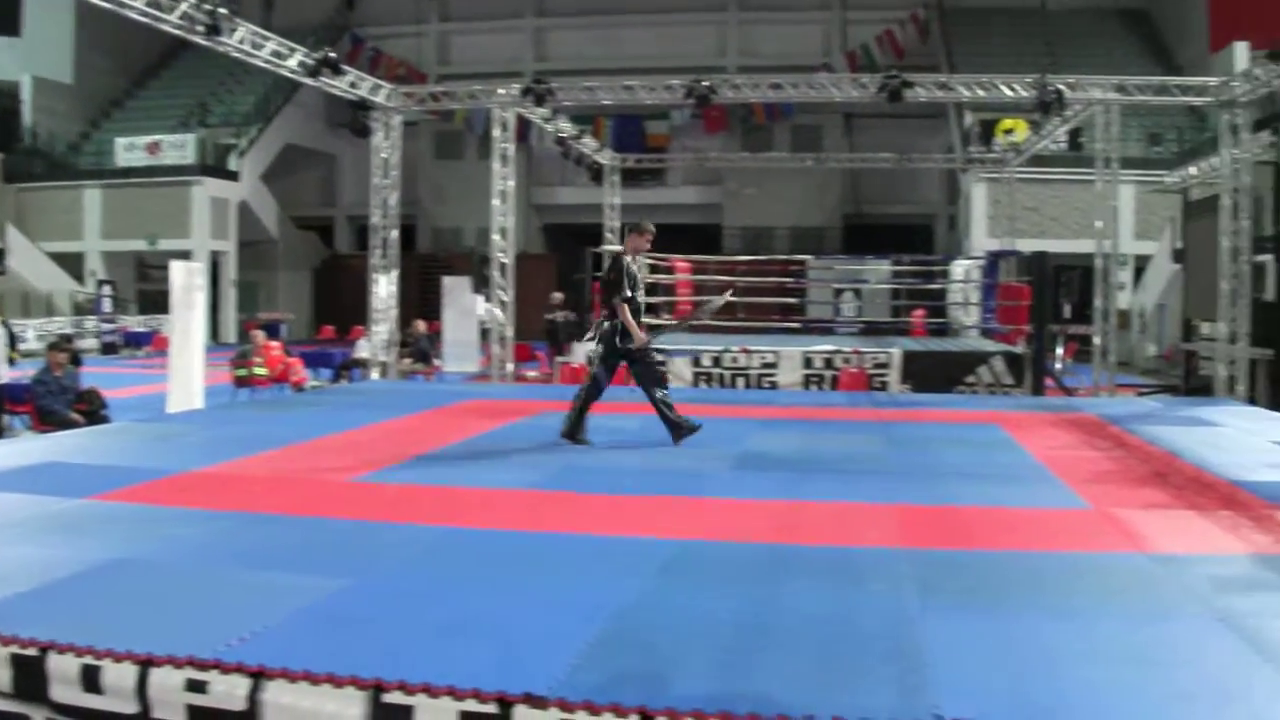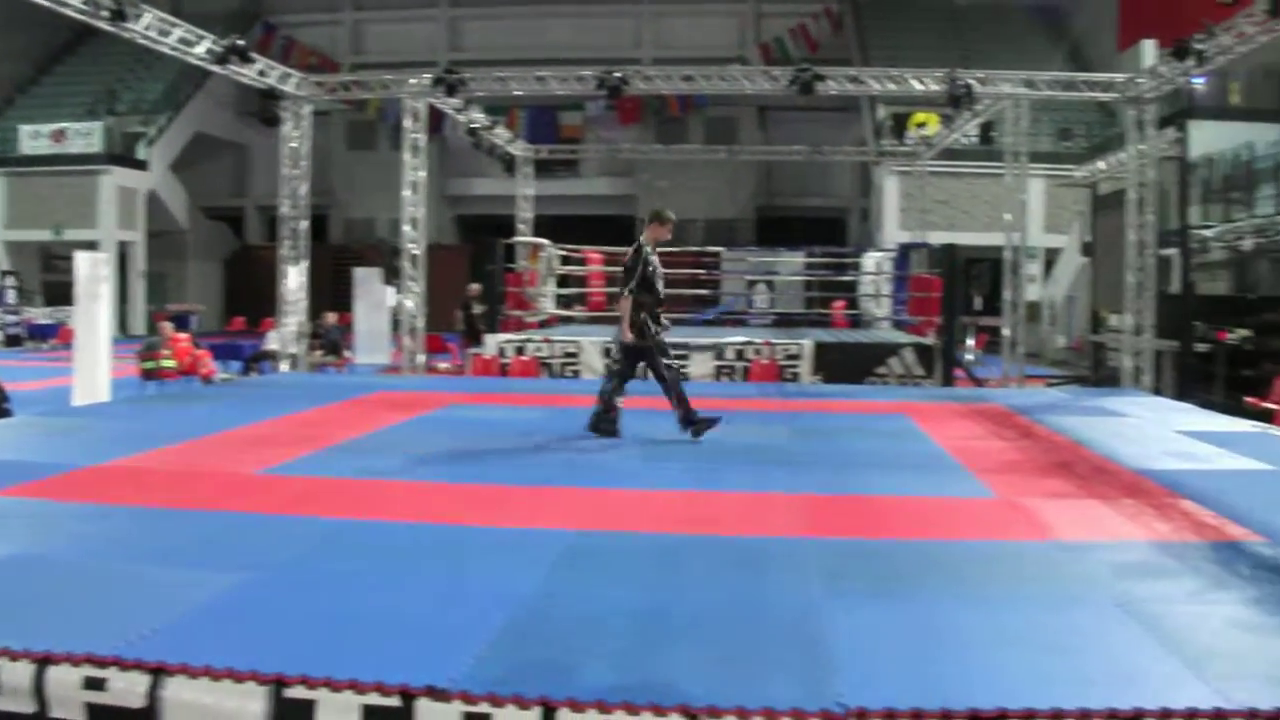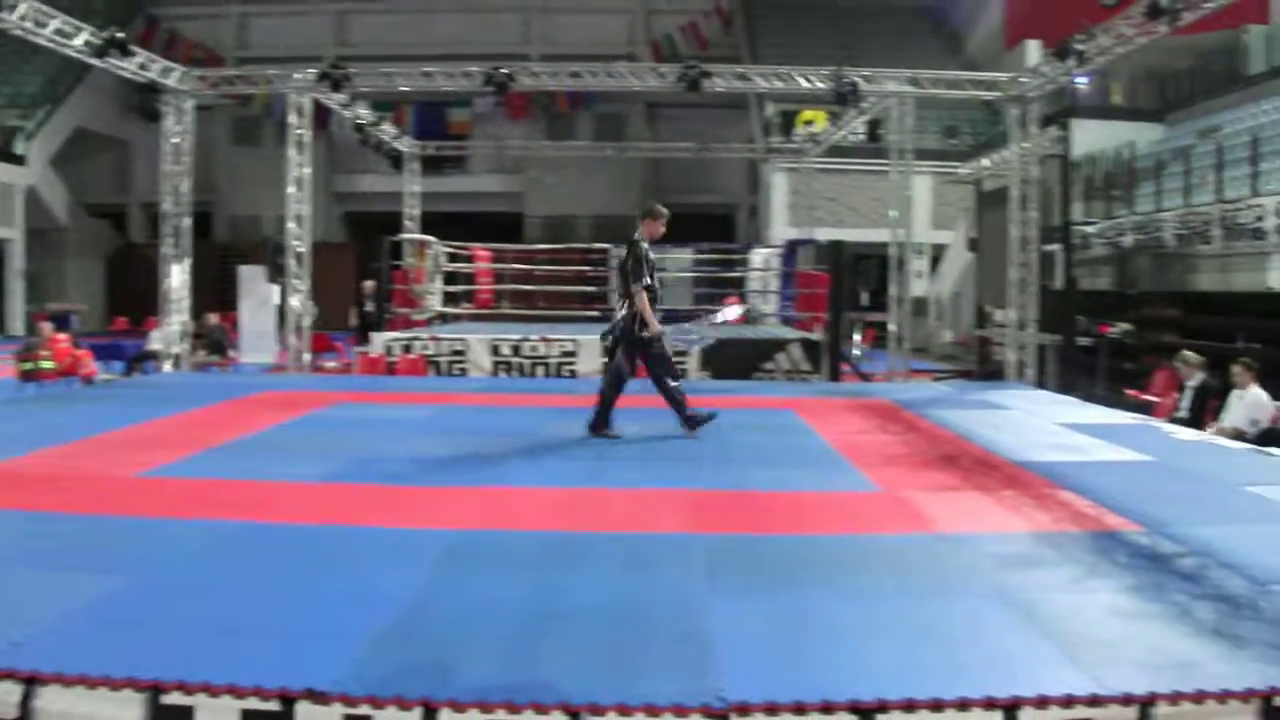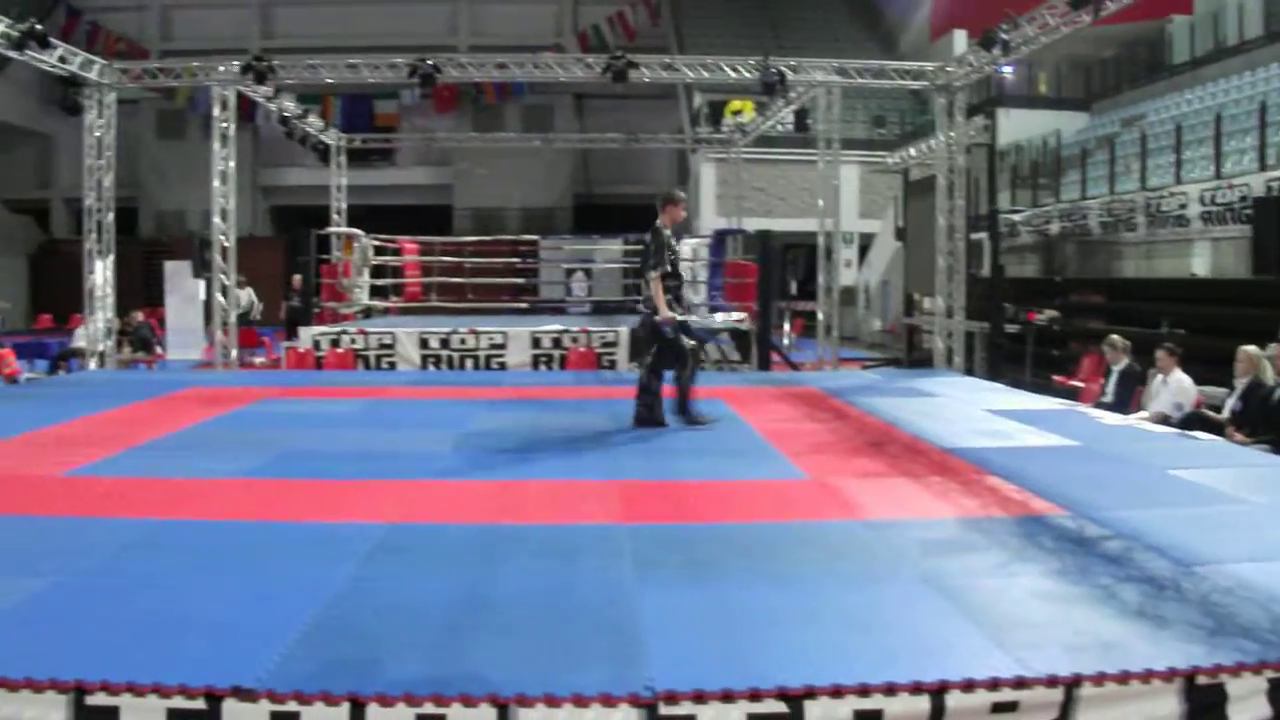
dt=0.4s
person 1, frame 1
left shoulder: (630, 262)
right shoulder: (620, 263)
right elbow: (619, 303)
right wrist: (635, 331)
left hip: (630, 335)
right hip: (617, 334)
left knee: (654, 377)
right knee: (598, 381)
left ankle: (678, 426)
right ankle: (572, 428)
person 1, frame 2
left shoulder: (648, 253)
right shoulder: (639, 255)
right elbow: (627, 295)
left wrist: (645, 323)
right wrist: (625, 328)
left hip: (646, 325)
right hip: (641, 325)
left knee: (620, 373)
right knee: (668, 373)
left ankle: (602, 421)
right ankle: (691, 421)
person 1, frame 3
left shoulder: (640, 248)
right shoulder: (638, 250)
right elbow: (638, 289)
right wrist: (651, 321)
left hip: (640, 323)
right hip: (633, 322)
left knee: (664, 370)
right knee: (618, 373)
left ankle: (687, 417)
right ankle: (599, 423)
person 1, frame 4
left shoulder: (663, 236)
right shoulder: (660, 238)
right elbow: (653, 276)
right wrist: (662, 308)
left hip: (666, 308)
right hip: (664, 309)
left knee: (654, 363)
right knee: (687, 355)
left ankle: (647, 414)
right ankle: (684, 408)
